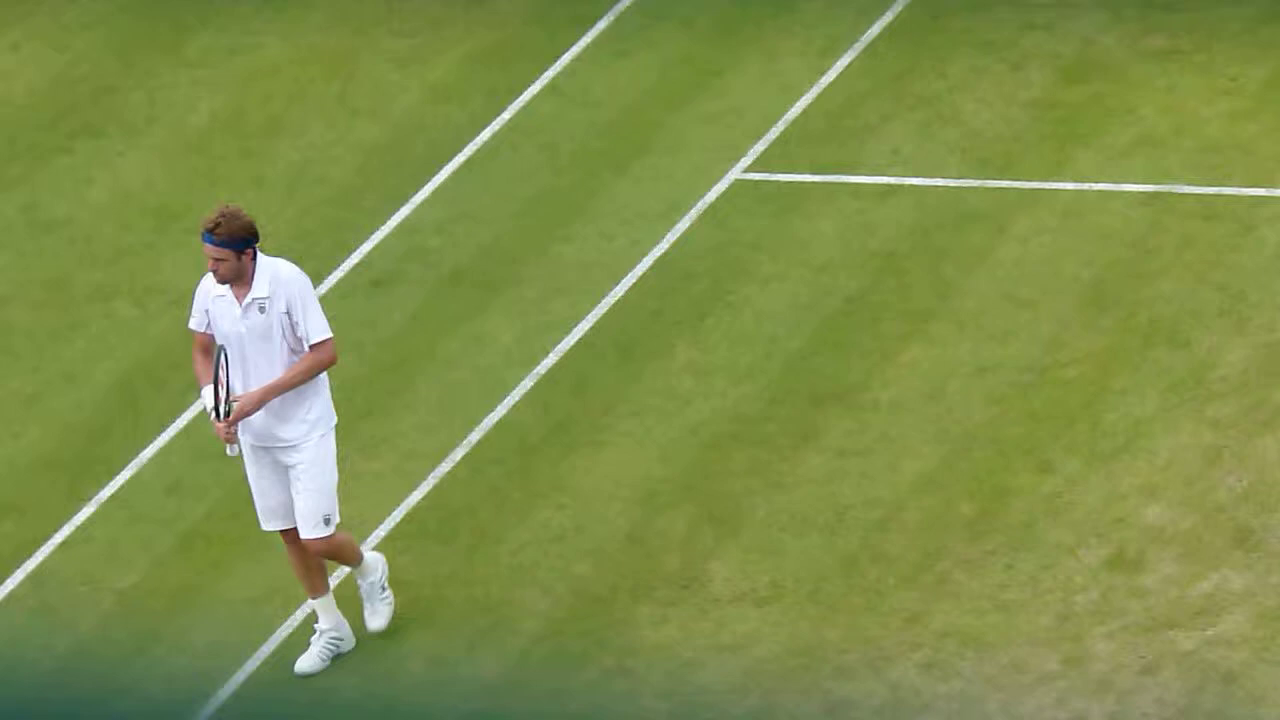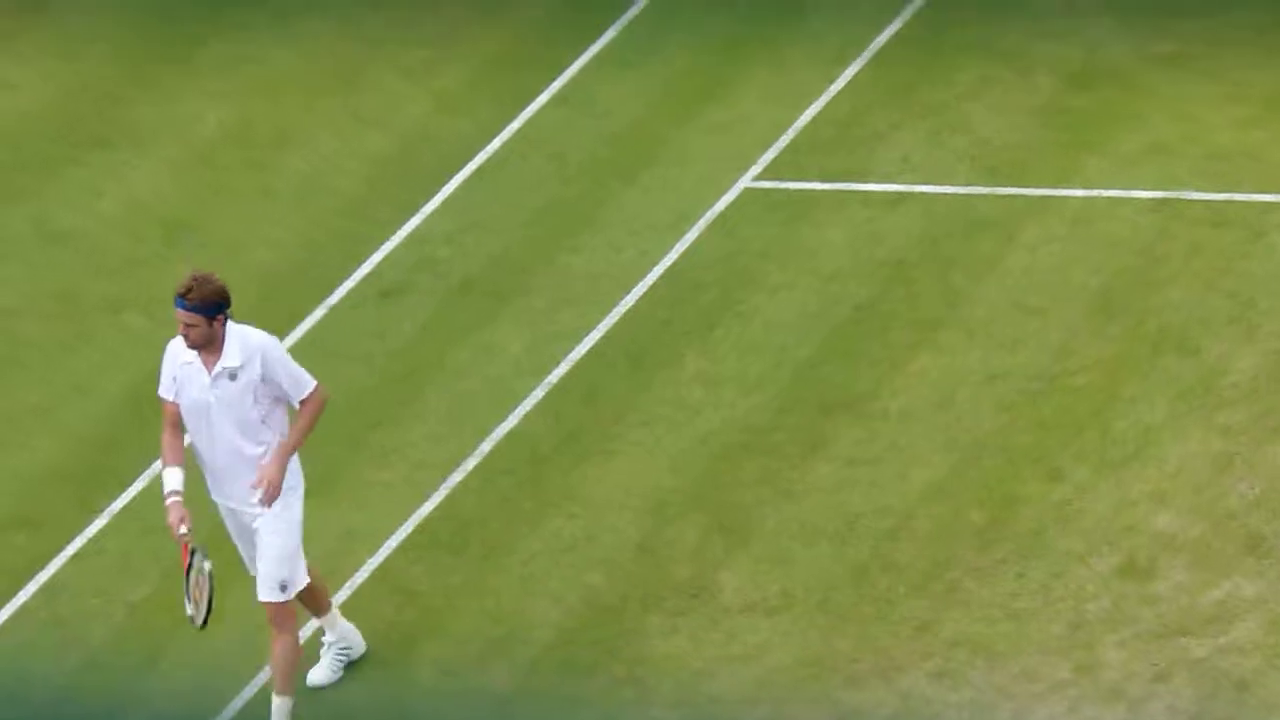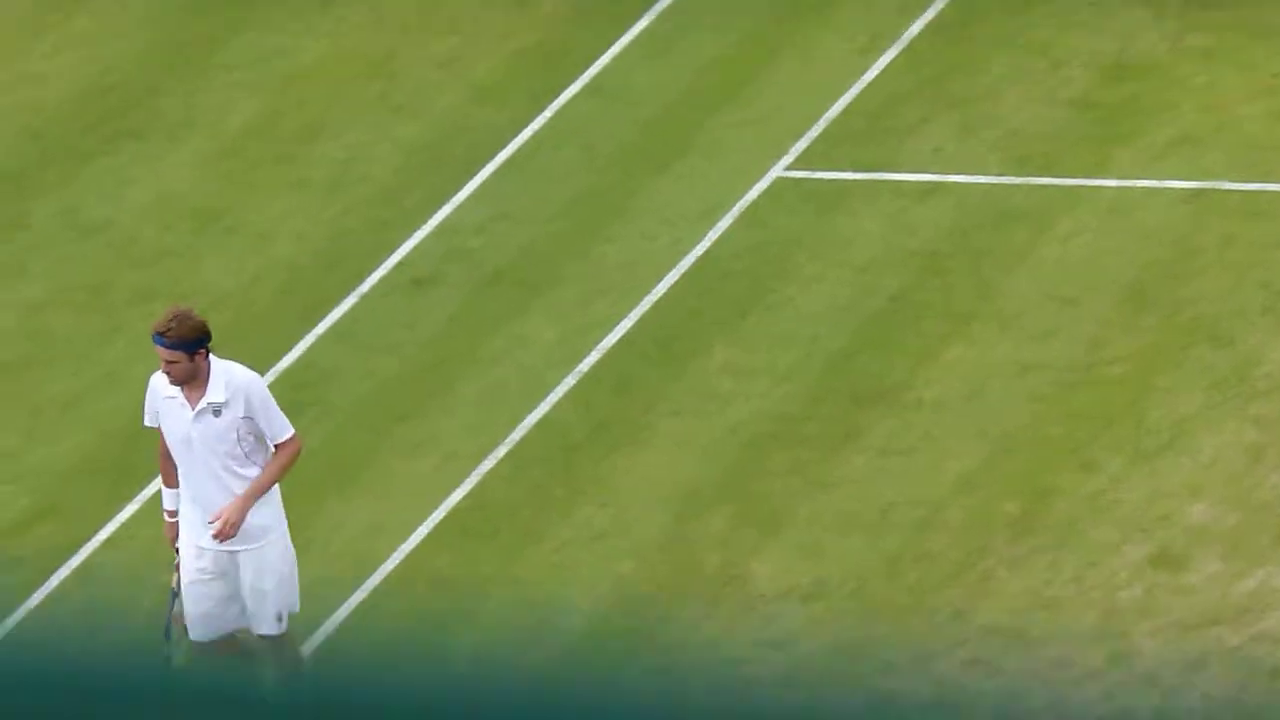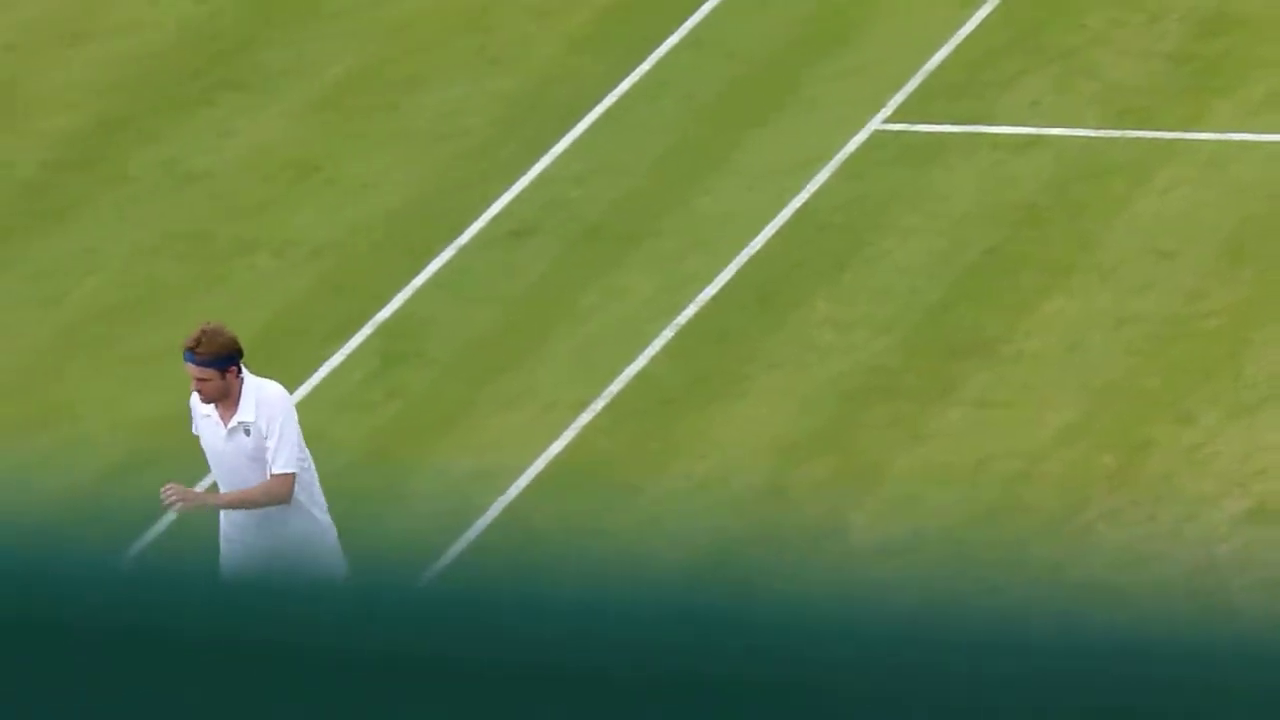
dt=0.3s
person 1, frame 1
left shoulder: (288, 280)
right shoulder: (209, 289)
left elbow: (325, 354)
right elbow: (202, 351)
left wrist: (263, 394)
right wrist: (212, 403)
left hip: (306, 430)
right hip: (257, 436)
left knee: (319, 538)
right knee: (290, 535)
left ankle: (370, 567)
right ankle: (331, 627)
person 1, frame 2
left shoulder: (261, 348)
right shoulder: (176, 354)
left elbow: (315, 398)
right elbow: (172, 428)
left wrist: (279, 460)
right wrist: (174, 494)
left hip: (273, 492)
right hip: (229, 494)
left knee: (276, 608)
right knee: (290, 575)
right ankle: (343, 637)
person 1, frame 3
left shoulder: (243, 384)
right shoulder: (159, 389)
left elbow: (289, 446)
left wrist: (243, 504)
right wrist: (172, 509)
left hip: (256, 532)
right hip: (199, 536)
left knee: (272, 635)
right knee: (205, 641)
person 1, frame 4
left shoulder: (273, 401)
right shoulder: (199, 402)
left elbow: (283, 490)
left wrist: (207, 500)
left hip: (302, 536)
right hip: (241, 536)
